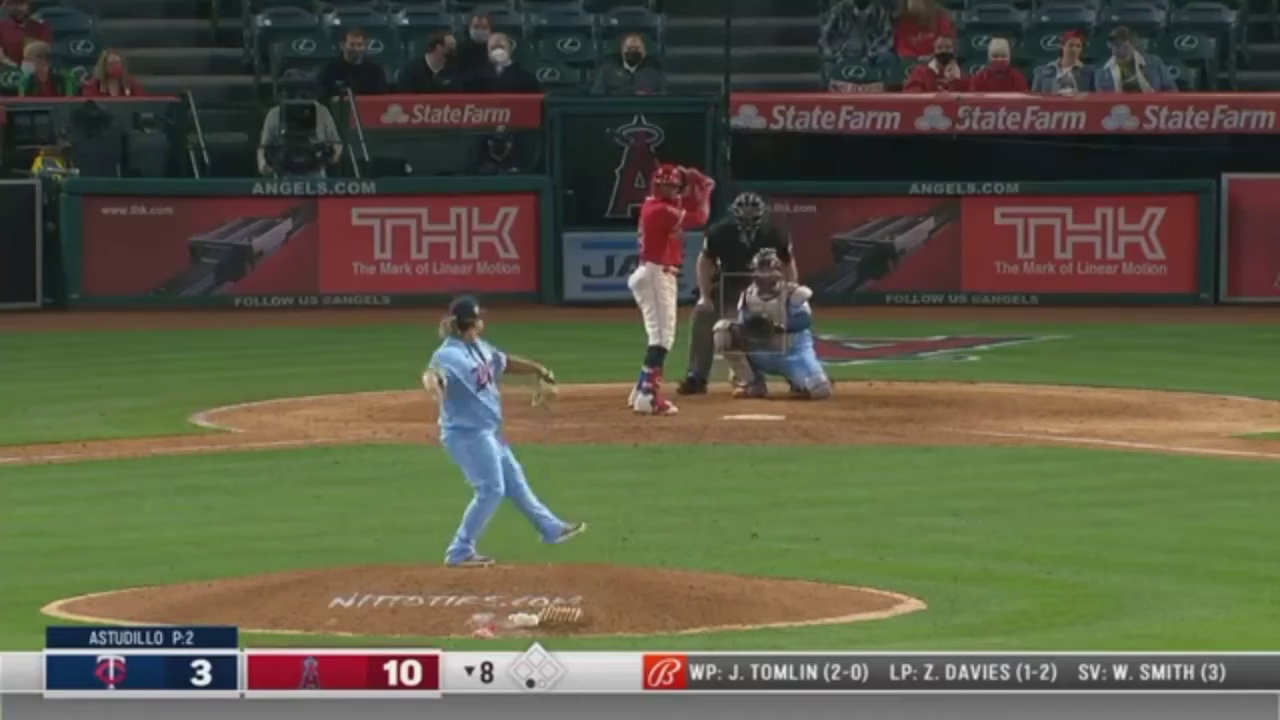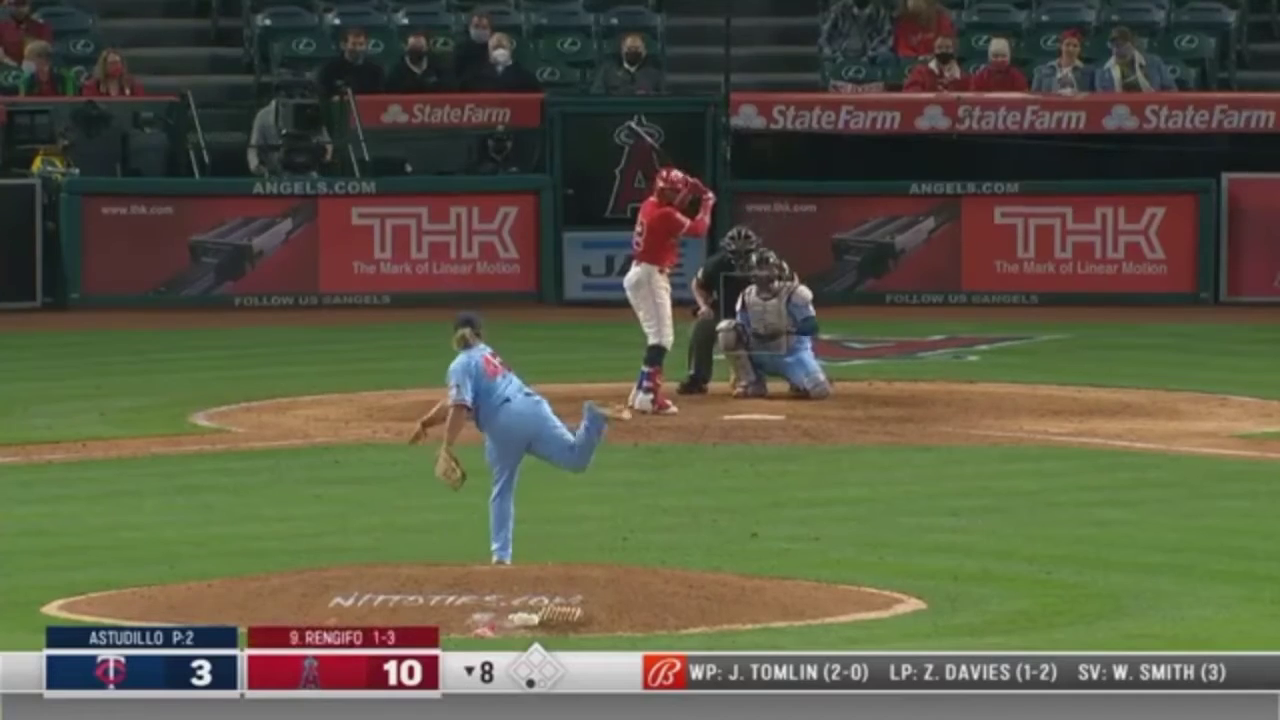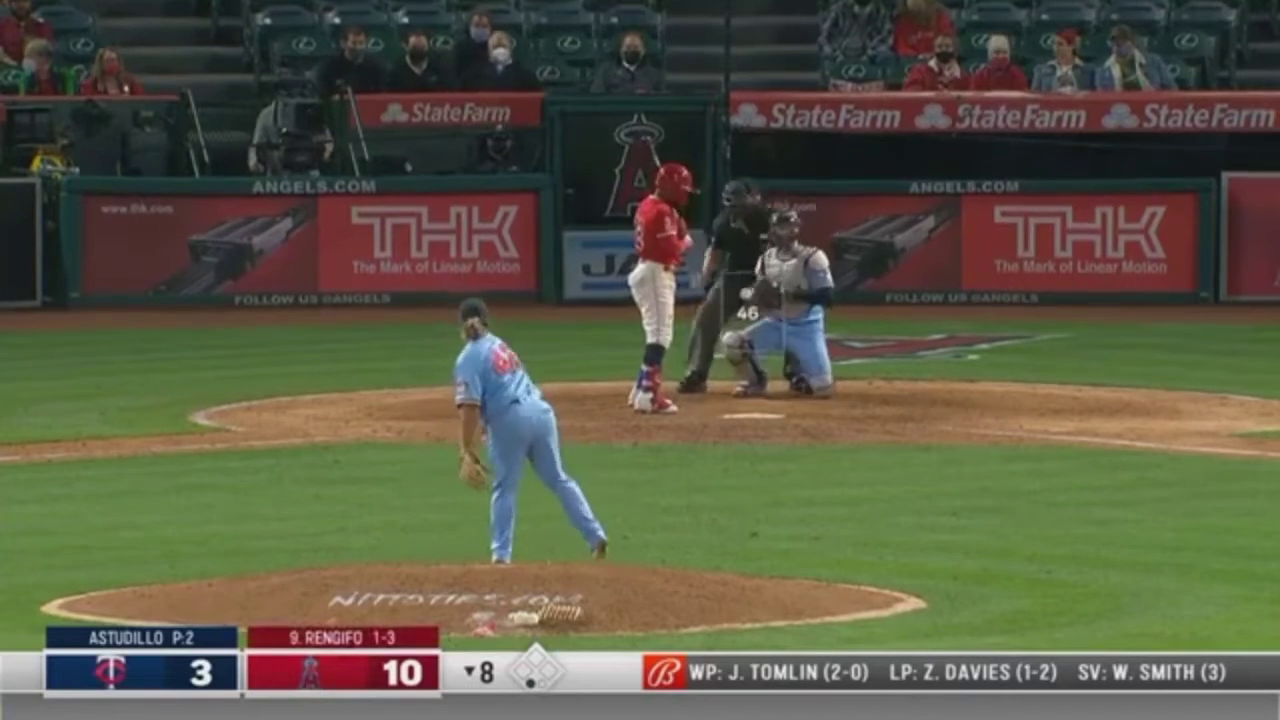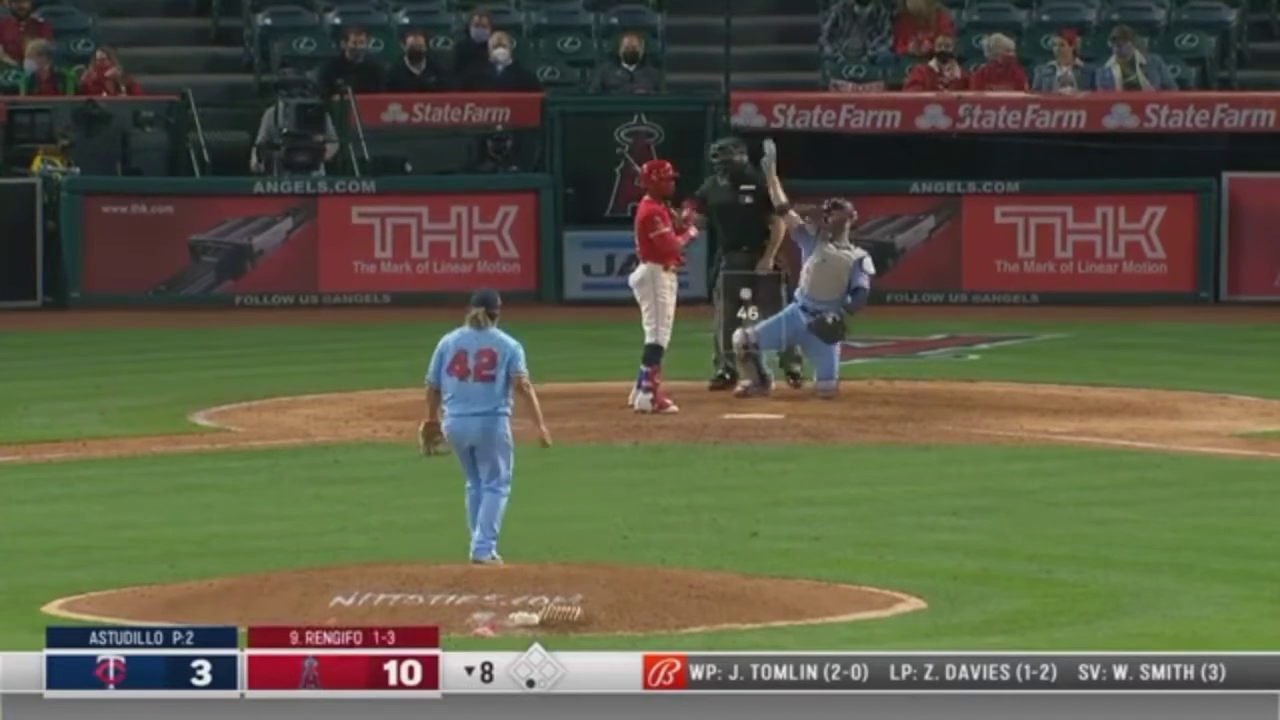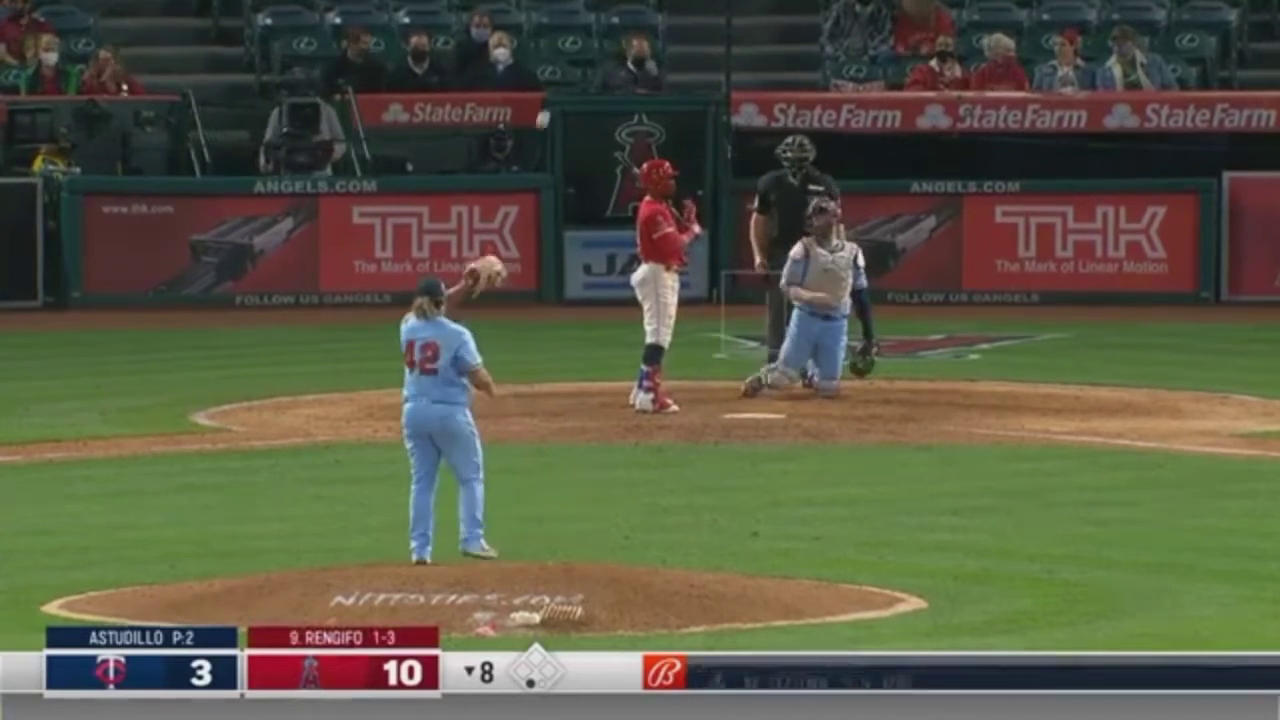
dt=1s
person 1, frame 1
left shoulder: (479, 347)
right shoulder: (450, 355)
left elbow: (507, 362)
right elbow: (433, 375)
left wrist: (542, 372)
right wrist: (431, 380)
left hip: (485, 433)
right hip: (468, 435)
left knee: (514, 479)
right knee: (491, 492)
left ankle: (552, 530)
right ankle: (459, 553)
person 1, frame 2
left shoulder: (460, 365)
right shoulder: (486, 353)
left elbow: (459, 408)
right elbow: (455, 401)
left wrist: (447, 447)
right wrist: (425, 422)
left hip: (503, 423)
right hip: (534, 409)
left knee: (502, 492)
right knee: (575, 458)
left ankle: (500, 554)
right ankle: (594, 419)
person 1, frame 3
left shoulder: (467, 359)
right shoulder: (497, 344)
left elbow: (470, 407)
left wrist: (467, 449)
left hip: (508, 422)
right hip: (541, 412)
left knee: (504, 489)
right knee: (558, 480)
left ankle: (501, 554)
right ankle: (594, 536)
person 1, frame 4
left shoulder: (448, 342)
right shoulder: (508, 345)
left elbow: (432, 387)
right elbow: (523, 387)
left wrist: (431, 420)
right wrist: (540, 424)
left hip: (455, 423)
right hip: (491, 424)
left knee: (474, 483)
right knee: (495, 486)
left ankle: (480, 542)
right ankle: (483, 548)
person 1, frame 5
left shoulder: (408, 326)
right shoulder: (457, 334)
left elbow: (429, 308)
right elbow: (478, 378)
left wrist: (464, 287)
right wrist: (490, 388)
left hip: (414, 412)
right hip: (450, 413)
left knee: (421, 482)
right knee: (470, 477)
left ankle: (420, 549)
right ankle: (472, 540)
person 2, frame 1
left shoulder: (654, 205)
right shoulder: (660, 210)
left elbow: (685, 208)
right elbow: (697, 218)
left wrist: (693, 186)
right wrist: (705, 190)
left hip: (660, 275)
right hip: (656, 276)
left knee: (660, 336)
right knee: (662, 337)
left ankle: (641, 391)
right ankle: (648, 397)
person 2, frame 2
left shoulder: (651, 205)
right shoulder: (664, 214)
left elbow: (675, 209)
right elbow: (699, 229)
left wrist: (691, 192)
right wrist: (708, 202)
left hip: (642, 274)
right hip: (650, 277)
left knee: (657, 336)
right knee: (662, 337)
left ankle: (641, 391)
right ankle: (649, 396)
person 2, frame 3
left shoulder: (648, 204)
right shoulder: (661, 211)
right elbow: (674, 248)
left wrist: (678, 229)
right wrist: (687, 239)
left hip: (649, 271)
right hip: (656, 274)
left knee: (656, 334)
right knee: (660, 335)
left ankle: (642, 390)
right ankle: (648, 396)
person 2, frame 4
left shoulder: (660, 207)
right shoulder: (651, 211)
left elbow: (674, 233)
right elbow: (671, 246)
left wrist: (685, 220)
right wrist: (691, 231)
left hip: (663, 274)
right hip: (655, 274)
left knee: (657, 334)
right knee: (658, 335)
left ankle: (642, 390)
right ankle: (648, 395)
person 2, frame 5
left shoulder: (661, 206)
right shoulder: (653, 211)
left elbow: (677, 232)
right elbow: (675, 245)
left wrist: (687, 218)
right wrist: (693, 229)
left hip: (664, 274)
right hip: (658, 274)
left knee: (658, 334)
right knee: (659, 335)
left ankle: (643, 389)
right ankle: (649, 395)
person 3, frame 1
left shoulder: (775, 233)
right shoulder: (720, 231)
left elbow: (789, 265)
right elbow: (704, 261)
right wrist: (704, 296)
right hip: (726, 283)
right knee: (702, 317)
right ankle: (696, 378)
person 3, frame 2
right shoulder: (716, 264)
right elbow: (697, 284)
right wrist: (704, 306)
right hip: (725, 308)
right knee: (701, 329)
right ankle: (697, 378)
person 3, frame 3
left shoulder: (770, 220)
right shoulder: (725, 221)
right elbow: (714, 252)
right wrist: (704, 276)
right hip: (731, 279)
right knee: (705, 321)
right ankle: (695, 376)
person 3, frame 4
left shoulder: (761, 183)
right shoulder: (711, 186)
left elbow: (778, 223)
right elbow: (695, 216)
left wrist: (769, 257)
left hip: (760, 259)
right hip: (729, 259)
right knee: (724, 316)
left ankle: (792, 366)
right ankle: (726, 371)
person 3, frame 5
left shoulder: (825, 185)
right shoulder: (768, 182)
right elbow: (758, 220)
right wrist: (759, 254)
right hip: (779, 258)
right knee: (777, 315)
person 4, frame 1
left shoulder: (793, 293)
right shoulder: (748, 296)
left elbow: (804, 321)
right elbow: (741, 330)
left wrist: (775, 326)
right wrist: (749, 328)
left hip: (794, 354)
right hip: (761, 354)
left knee: (820, 390)
right knee: (723, 329)
left ankle: (797, 379)
right ankle: (753, 382)
person 4, frame 2
left shoulder: (794, 293)
right shoulder: (747, 296)
left elbow: (811, 326)
right elbow: (740, 332)
left wrist: (783, 329)
left hip: (793, 354)
right hip: (761, 355)
left knee: (820, 390)
right knee: (726, 328)
left ankle: (797, 380)
right ankle: (752, 382)
person 4, frame 3
left shoulder: (812, 258)
right shoulder: (767, 257)
left elbow: (827, 298)
right elbow: (757, 295)
left wrist: (792, 293)
right wrist: (755, 295)
left hip: (807, 328)
right hip: (776, 323)
left knee: (823, 388)
right knee: (731, 341)
left ankle: (802, 378)
right ankle: (755, 382)
person 4, frame 4
left shoulder: (859, 259)
right shoulder: (813, 239)
left elbow: (861, 294)
right elbow: (783, 209)
left wrist: (844, 313)
right wrist: (771, 170)
left hip: (827, 324)
right hip: (797, 314)
left knee: (827, 390)
right knee: (742, 340)
right ankle: (760, 382)
person 4, frame 5
left shoulder: (852, 252)
right shoulder: (803, 249)
left elbow: (861, 295)
right elbow: (786, 287)
left wrist: (869, 335)
right wrist: (811, 296)
left hip: (836, 324)
right hip: (805, 319)
left knee: (829, 389)
right knee: (783, 379)
left ankle: (813, 371)
right ankle: (766, 376)
